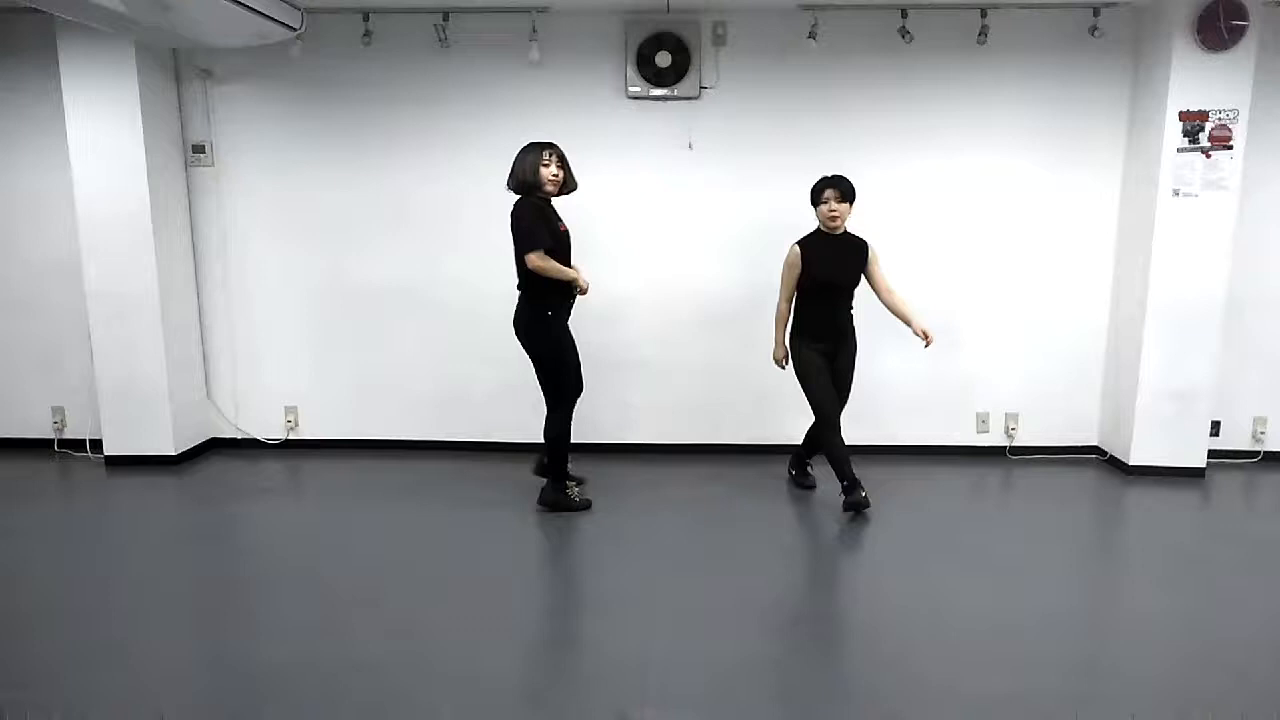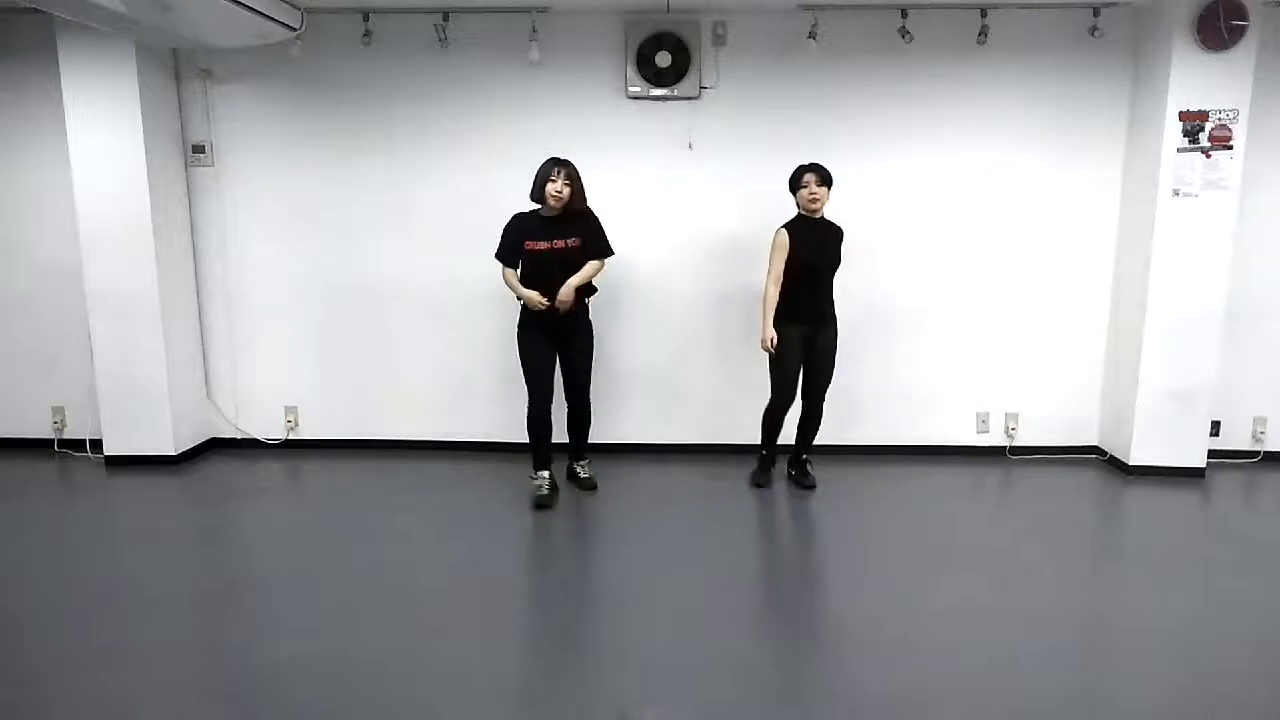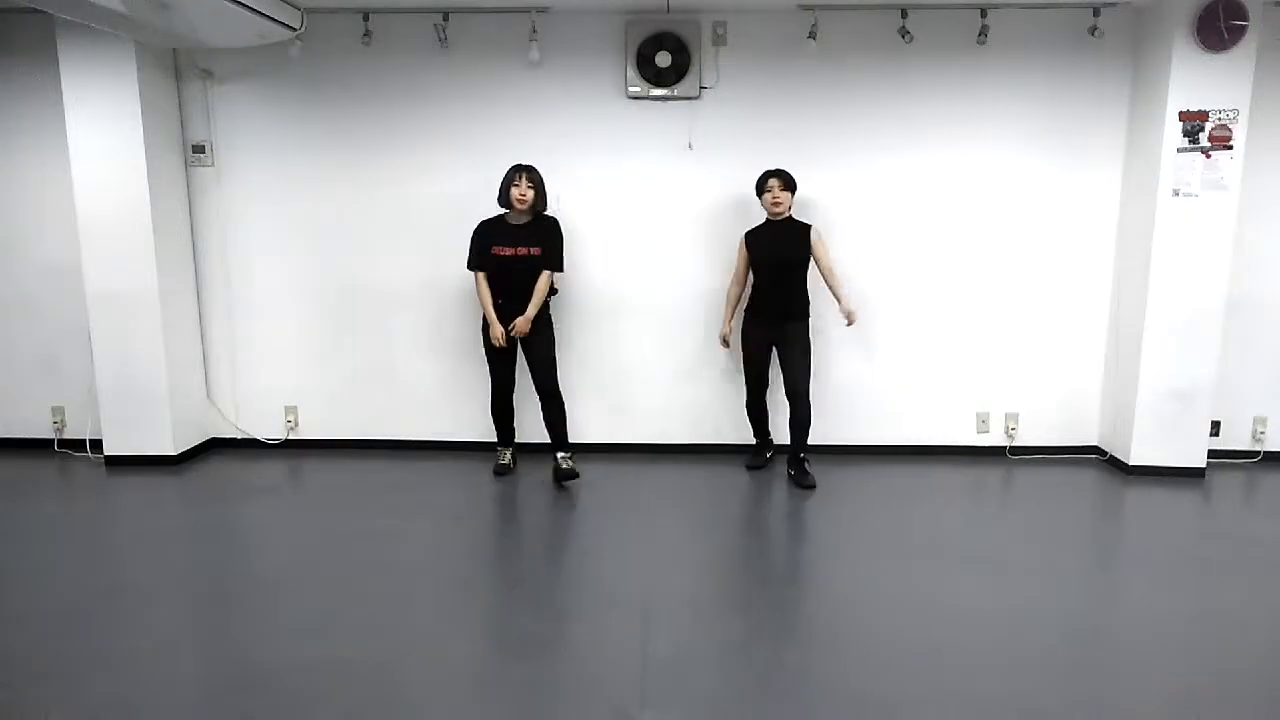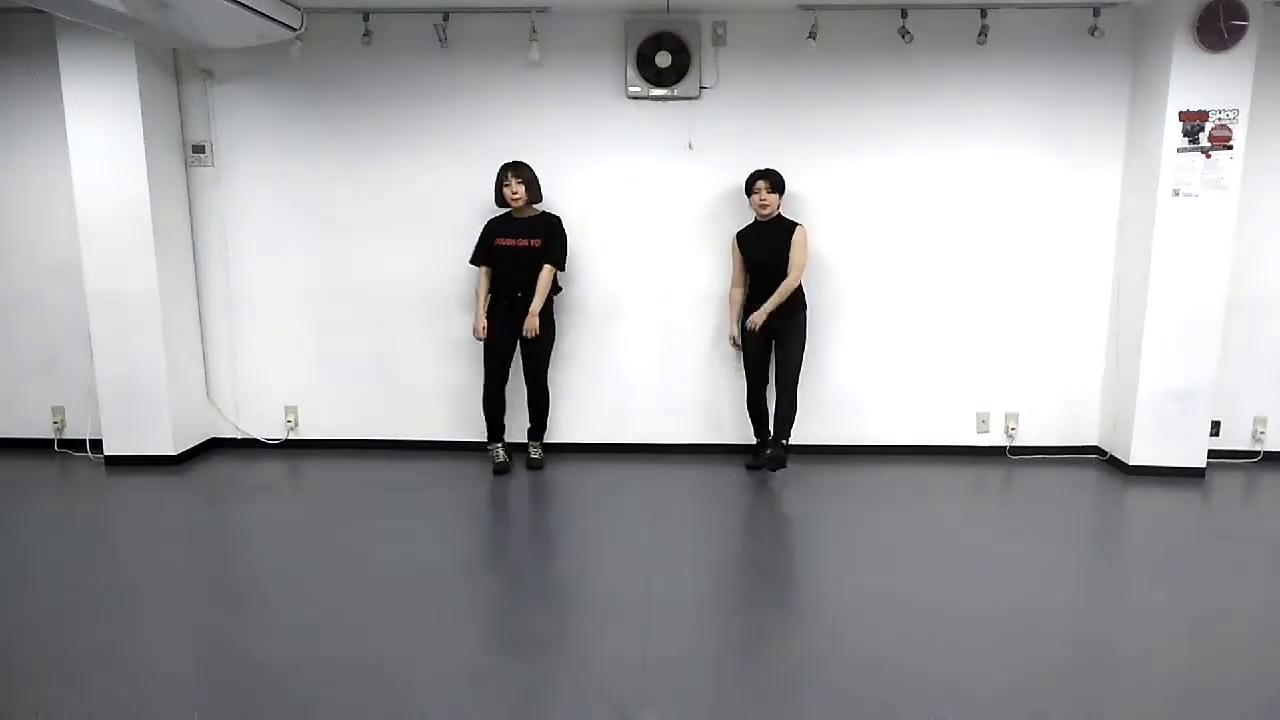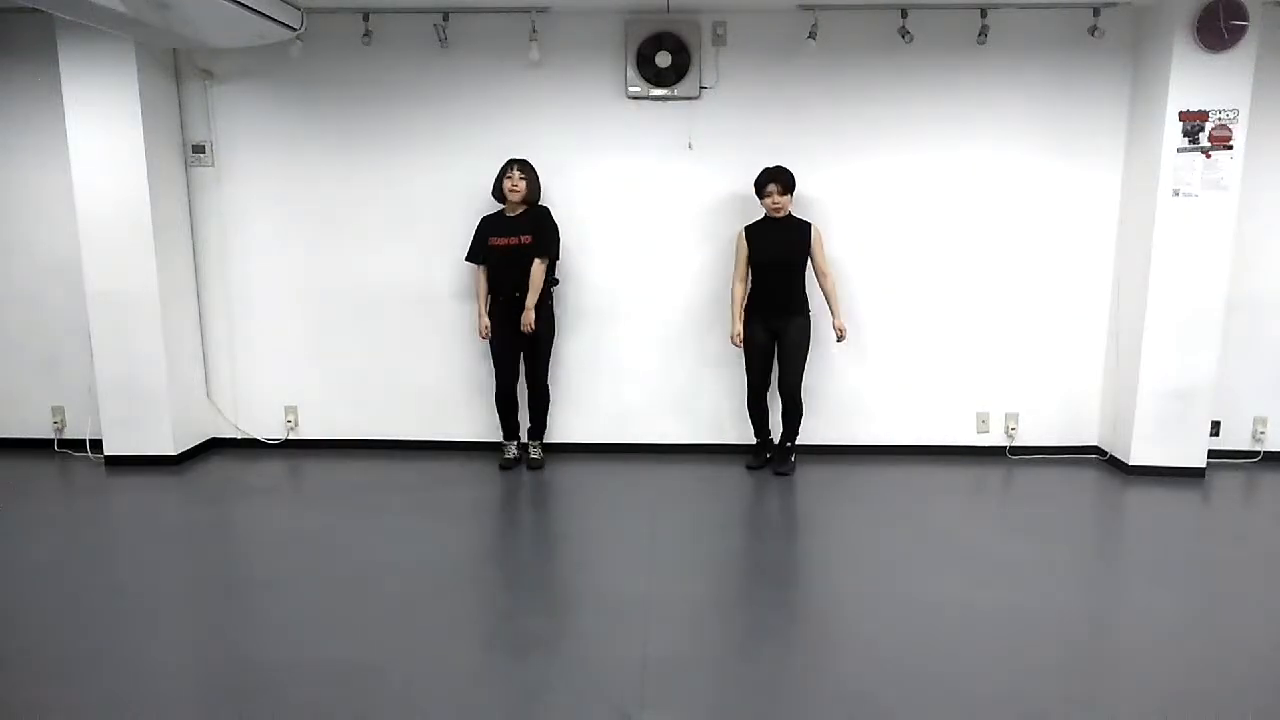
dt=0.5s
person 1, frame 1
left shoulder: (544, 207)
right shoulder: (528, 208)
right elbow: (534, 260)
left wrist: (573, 270)
right wrist: (574, 277)
left hip: (550, 314)
right hip: (540, 316)
left knee: (571, 388)
right knee: (561, 397)
left ankle: (550, 461)
right ankle: (557, 487)
person 1, frame 2
left shoulder: (583, 219)
right shoulder: (521, 224)
left elbow: (597, 260)
right elbow: (508, 269)
left wrist: (571, 284)
right wrist: (523, 292)
left hip: (575, 318)
right hip: (534, 323)
left knee: (578, 396)
right knee: (540, 398)
left ankle: (578, 463)
right ankle: (542, 475)
person 1, frame 3
left shoulder: (548, 228)
right shoulder: (487, 230)
left elbow: (546, 275)
right elbow: (481, 278)
left wrist: (528, 317)
right wrist: (492, 321)
left hip: (536, 316)
right hip: (498, 318)
left knee: (547, 384)
right knee: (501, 387)
left ankle: (562, 456)
right ankle: (506, 449)
person 1, frame 4
left shoulder: (550, 224)
right shoulder: (494, 227)
left elbow: (549, 270)
right elbow: (484, 272)
left wrist: (534, 313)
right wrist: (480, 314)
left hip: (537, 312)
right hip: (501, 312)
left knee: (536, 380)
right knee: (494, 380)
left ankle: (535, 443)
right ankle: (496, 445)
person 1, frame 5
left shoulder: (541, 217)
right shoulder: (488, 224)
left elbow: (540, 264)
right elbow: (482, 271)
left wrist: (529, 309)
right wrist: (482, 313)
left hip: (537, 308)
right hip: (501, 309)
left knee: (537, 379)
right knee: (505, 380)
left ankle: (535, 442)
right ankle: (510, 442)
person 2, frame 1
left shoulder: (861, 249)
right shoulder: (802, 250)
left elbow: (885, 292)
right elbow: (785, 299)
left wrist: (914, 324)
right wrist: (779, 341)
left hip: (843, 342)
right hip: (807, 343)
left knee: (831, 414)
right knee: (828, 413)
left ankle: (799, 461)
right ankle: (851, 487)
person 2, frame 2
left shoulder: (835, 233)
right shoulder: (787, 233)
right elbow: (774, 282)
right wrist: (768, 326)
left hip: (825, 326)
right hip: (790, 326)
left knee: (815, 399)
right knee: (783, 396)
left ankle: (799, 462)
right ankle: (765, 458)
person 2, frame 3
left shoulder: (807, 233)
right shoulder: (750, 238)
left elbow: (828, 271)
right elbow: (738, 282)
left wrist: (844, 303)
right wrist: (727, 321)
left hip: (795, 322)
right hip: (757, 322)
left knee: (798, 393)
right knee: (755, 391)
left ankle: (798, 462)
right ankle: (763, 445)
person 2, frame 4
left shoulder: (795, 231)
right shoulder: (742, 237)
left elbow: (793, 279)
right elbow: (738, 284)
left wrist: (764, 312)
right wrist: (734, 324)
left hip: (790, 318)
right hip: (754, 317)
left knee: (786, 383)
right knee: (755, 385)
left ankle: (780, 444)
right ankle: (762, 443)
person 2, frame 5
left shoulder: (808, 231)
right shoulder: (748, 234)
left elbow: (824, 274)
right elbow: (739, 281)
left wrist: (836, 315)
right wrist: (736, 321)
left hip: (795, 319)
right hip: (758, 320)
left knee: (790, 387)
right knee: (756, 387)
left ankle: (787, 448)
right ankle: (763, 444)
